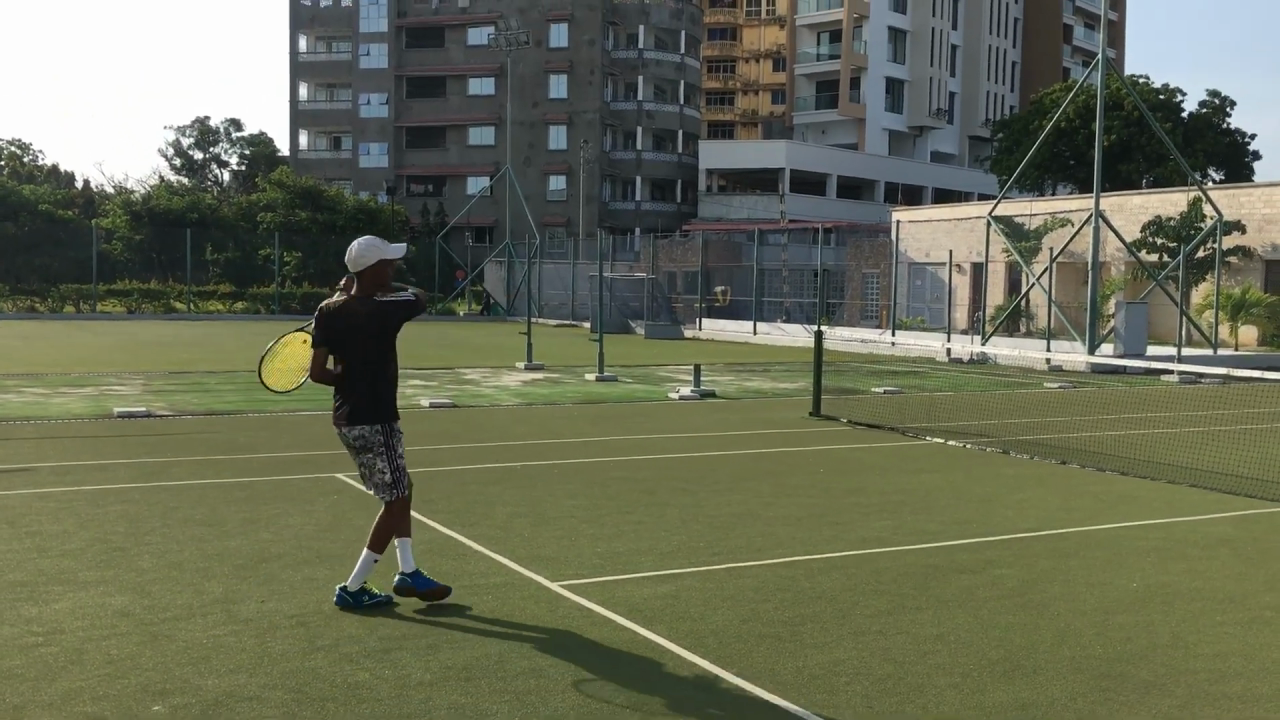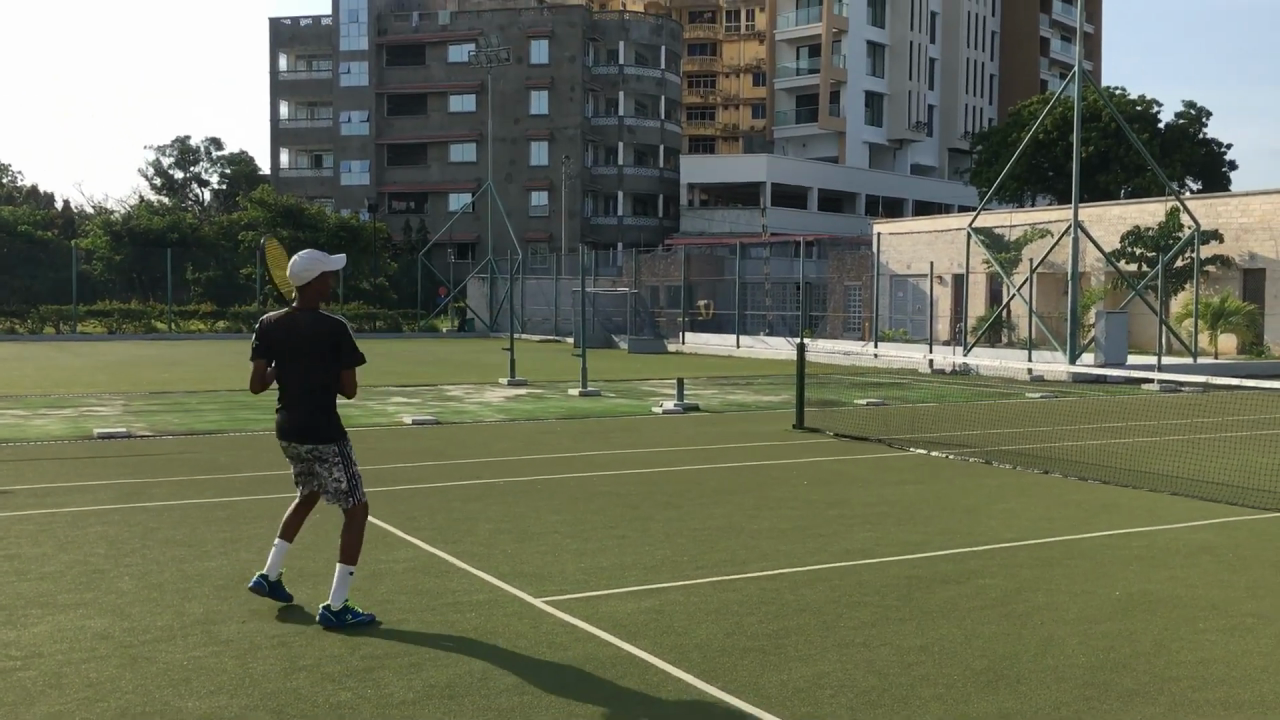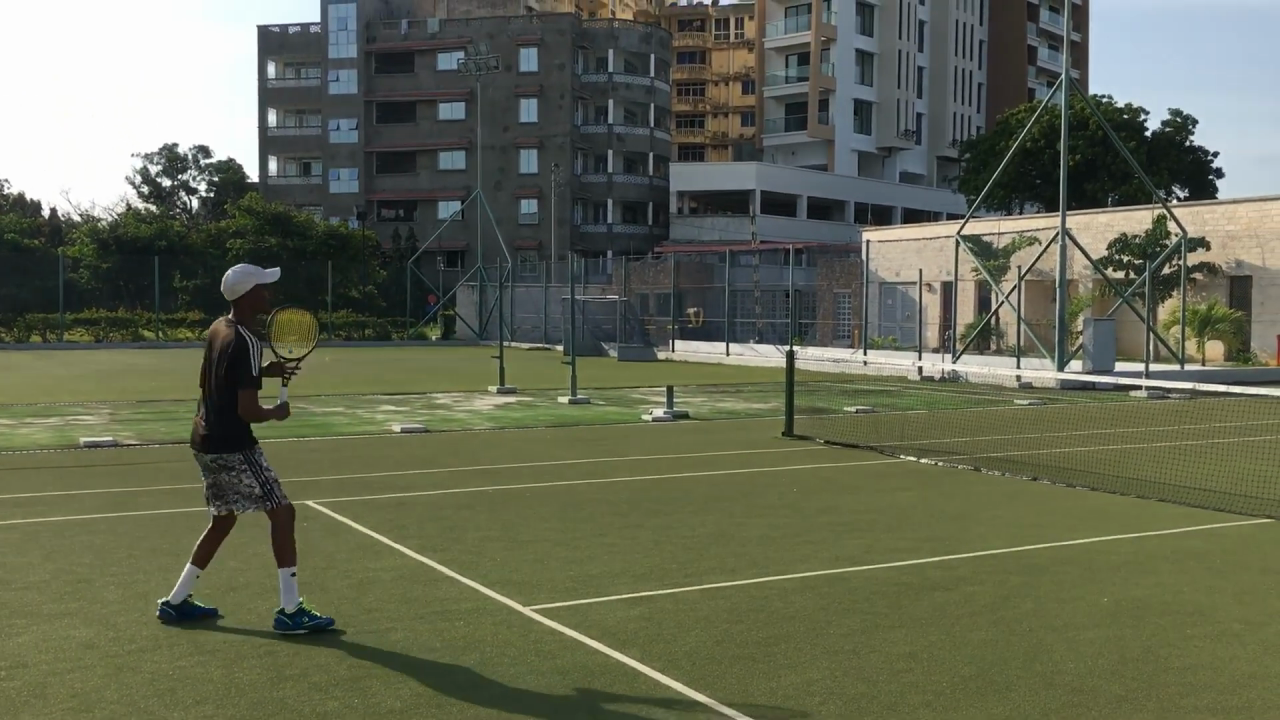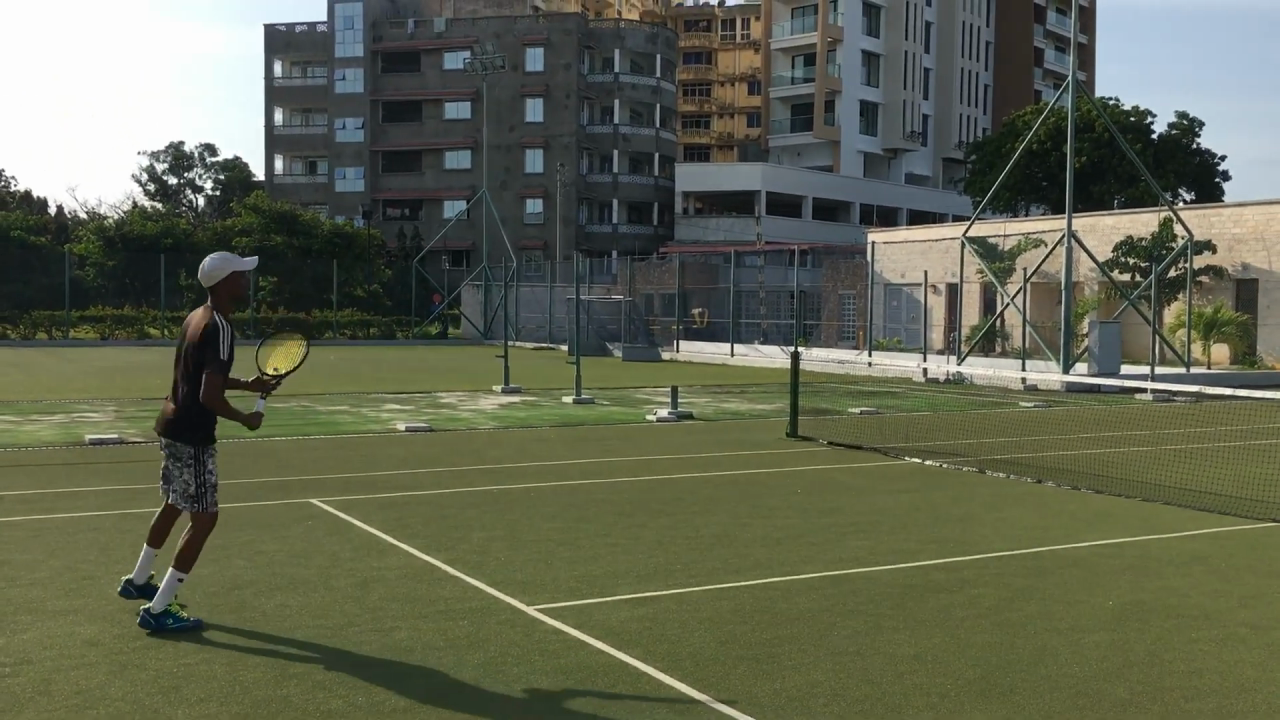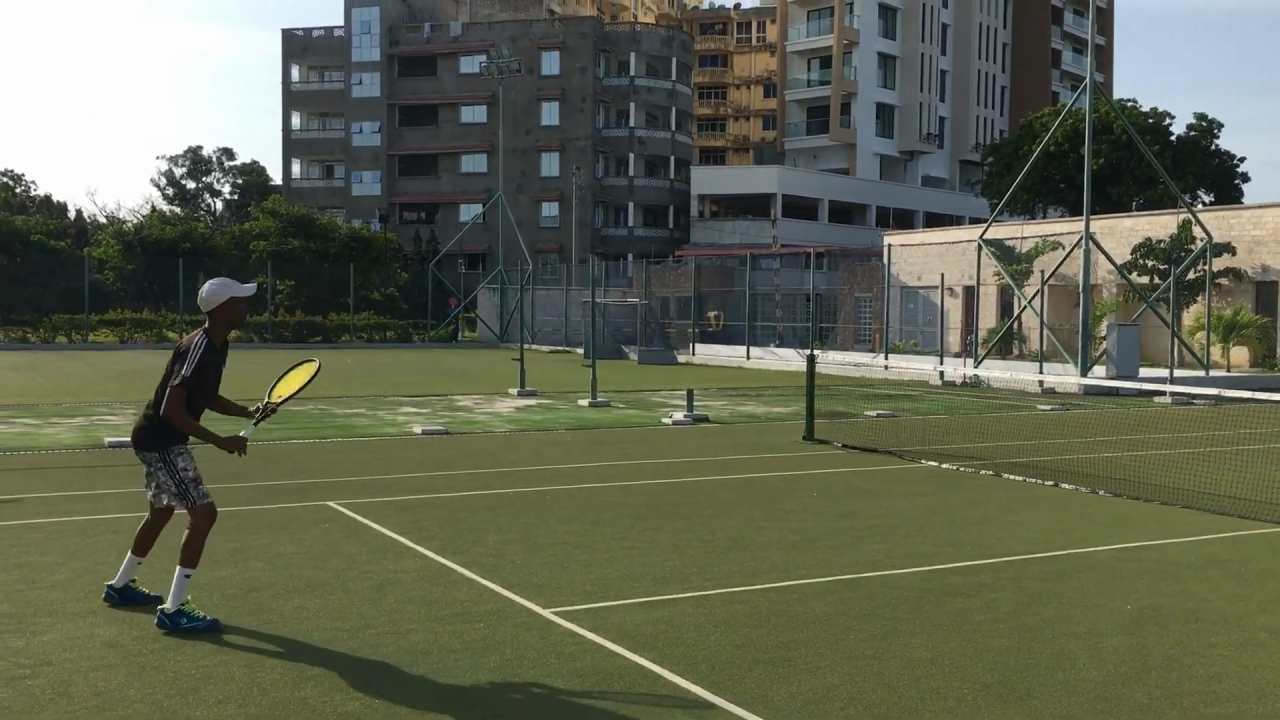
dt=0.3s
person 1, frame 1
left shoulder: (327, 312)
right shoulder: (387, 309)
left elbow: (318, 374)
right elbow: (418, 294)
right wrist: (385, 286)
left hip: (347, 418)
right hip: (375, 422)
left knee: (396, 495)
right knee: (397, 500)
left ankle: (408, 573)
right ankle: (353, 588)
person 1, frame 2
left shoulder: (268, 324)
right shoulder: (336, 328)
left elbow: (257, 385)
right elbow: (349, 390)
left hip: (288, 430)
right hip: (323, 434)
left knee: (309, 495)
right knee: (356, 510)
left ankle: (269, 574)
right ankle: (337, 607)
person 1, frame 3
left shoulder: (217, 329)
right shoulder: (246, 343)
right elbow: (247, 411)
left wrist: (264, 372)
right wrist: (278, 412)
left hip: (205, 441)
right hip: (232, 445)
left knee: (223, 520)
right knee: (282, 513)
left ankle: (176, 601)
right ankle: (291, 609)
person 1, frame 4
left shoulder: (196, 318)
right shoulder: (219, 328)
right elbow: (209, 396)
left wrist: (246, 384)
right wrist: (245, 418)
left hip: (174, 426)
right hip: (192, 435)
left knee: (175, 504)
right knee: (204, 519)
left ankle: (137, 579)
right ankle: (158, 609)
person 1, frame 5
left shoulder: (217, 345)
right shoulder: (198, 348)
left elbow: (209, 399)
right elbow: (170, 410)
left wrist: (249, 412)
right wrist: (220, 441)
left hip: (160, 440)
right hip: (159, 440)
left knee: (161, 511)
right knee: (203, 515)
left ankle: (121, 585)
right ankle: (174, 608)
